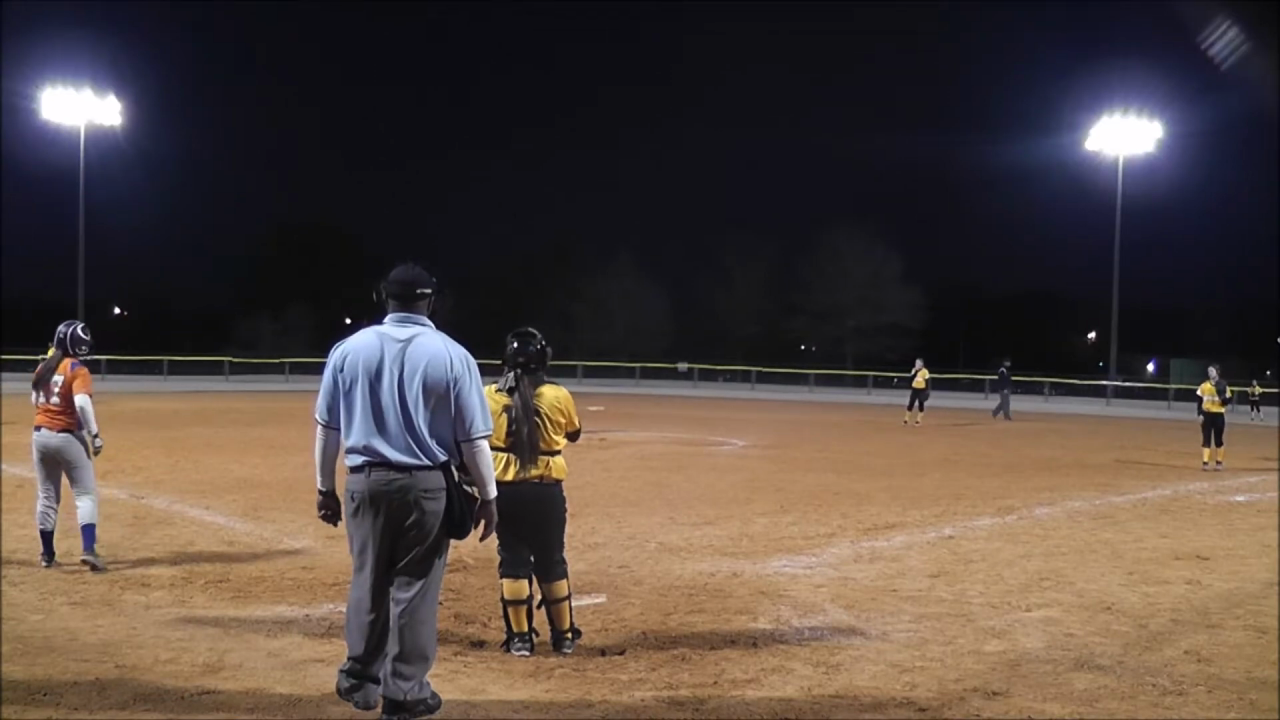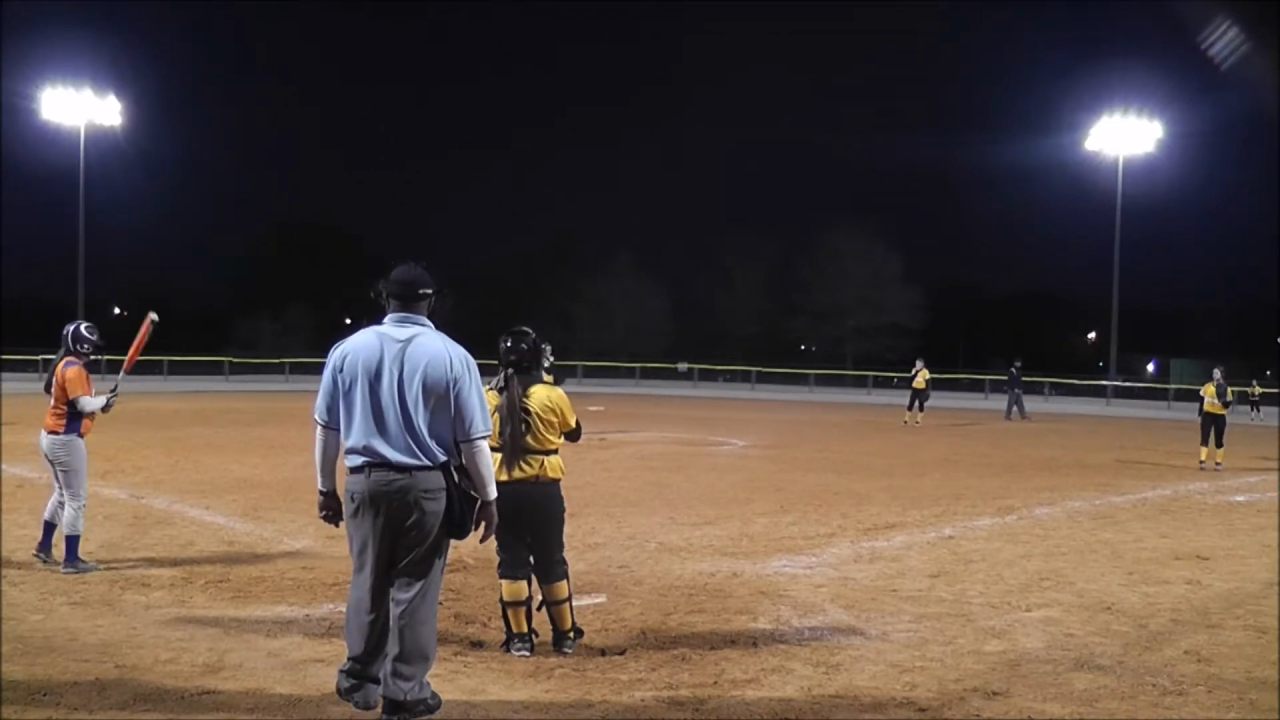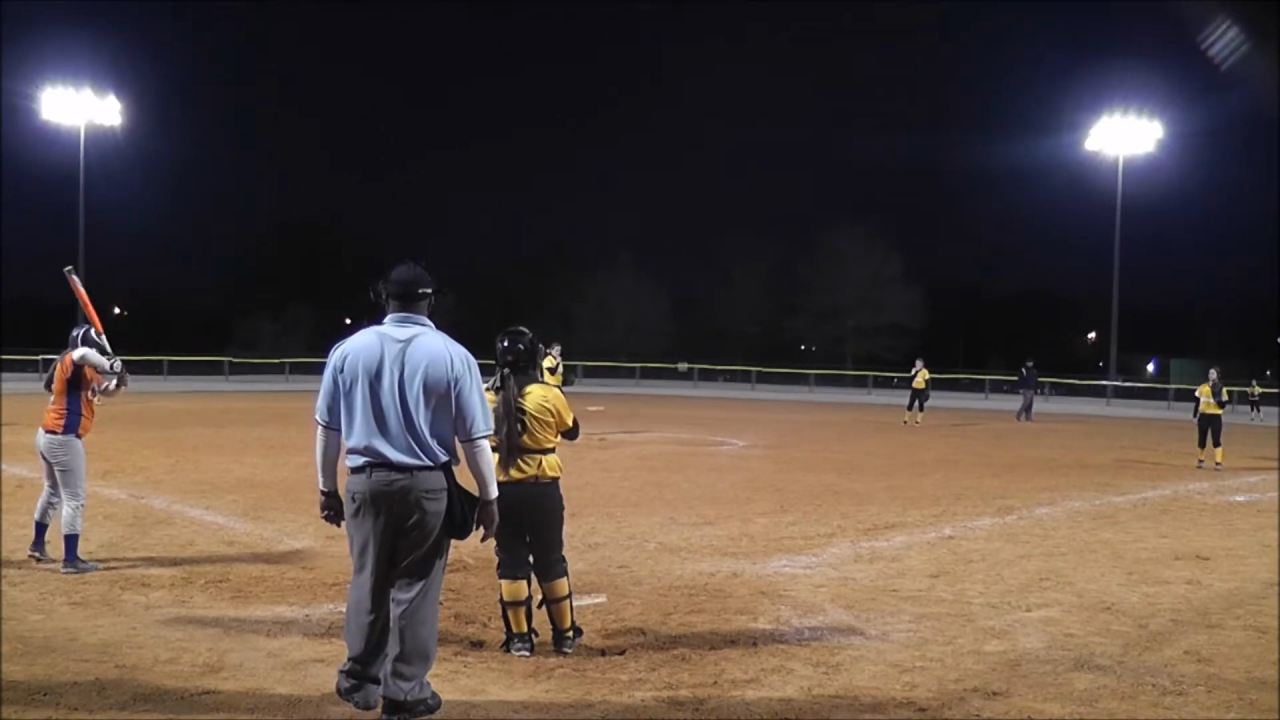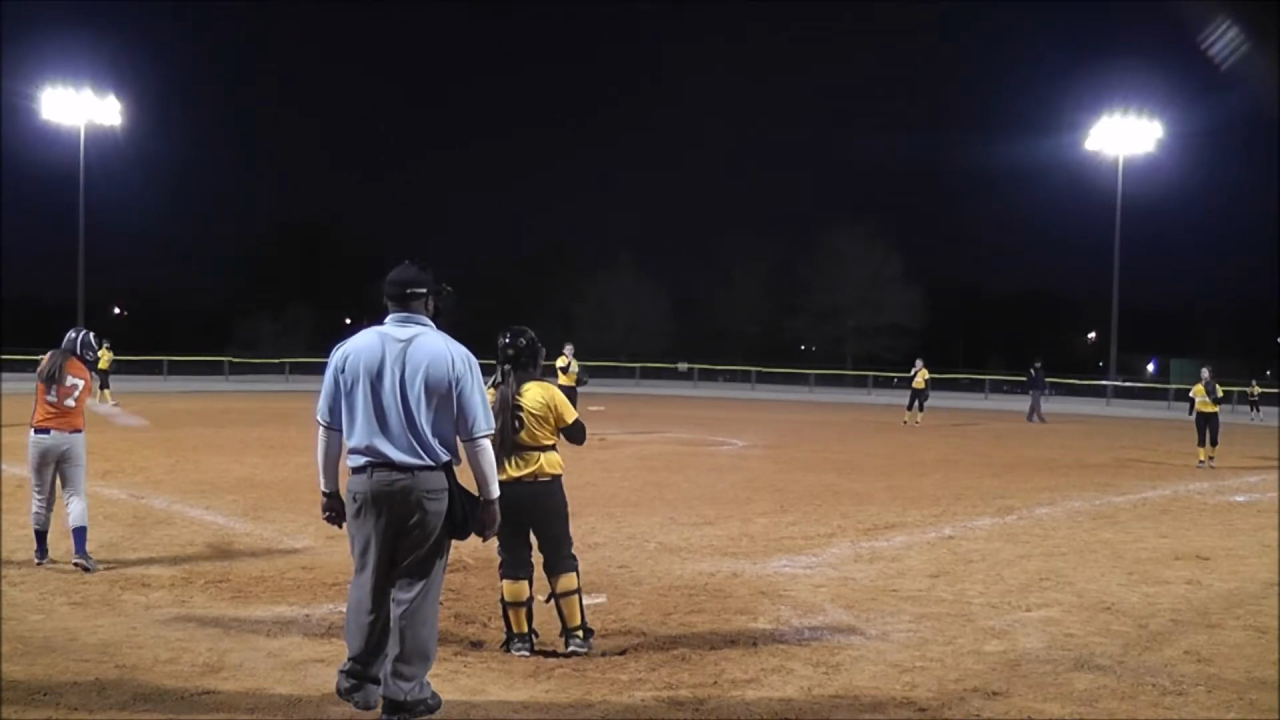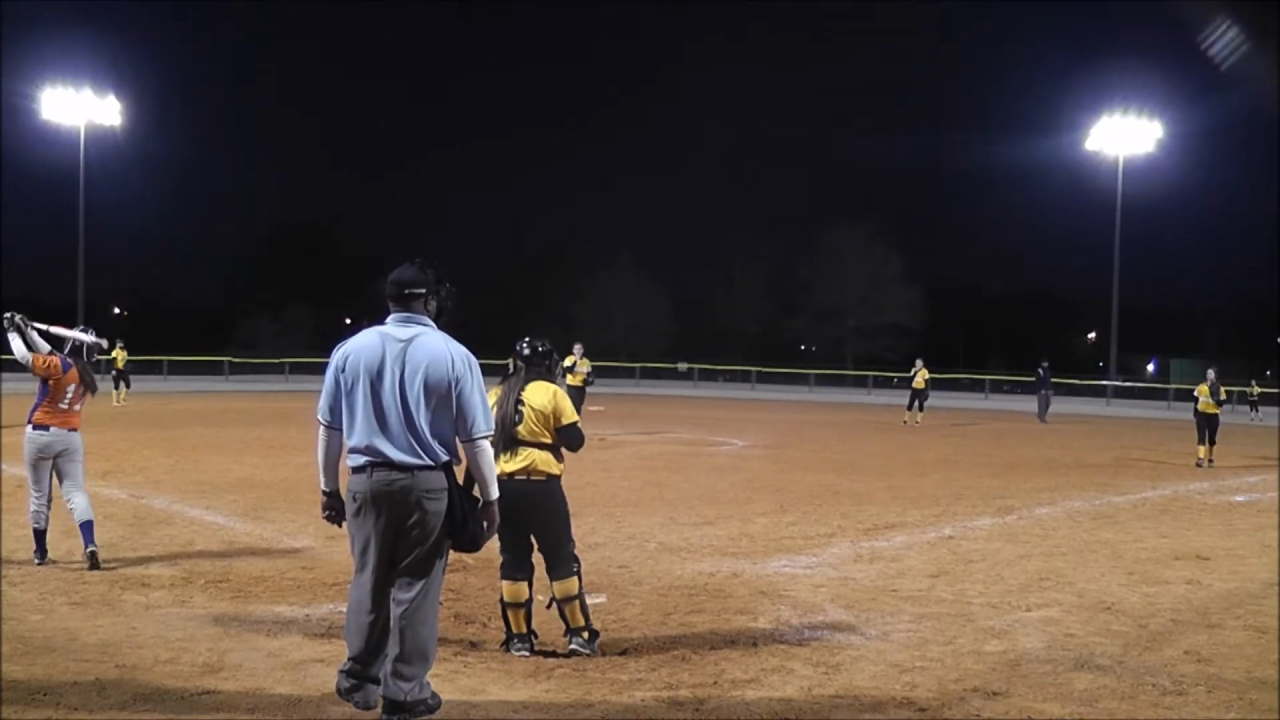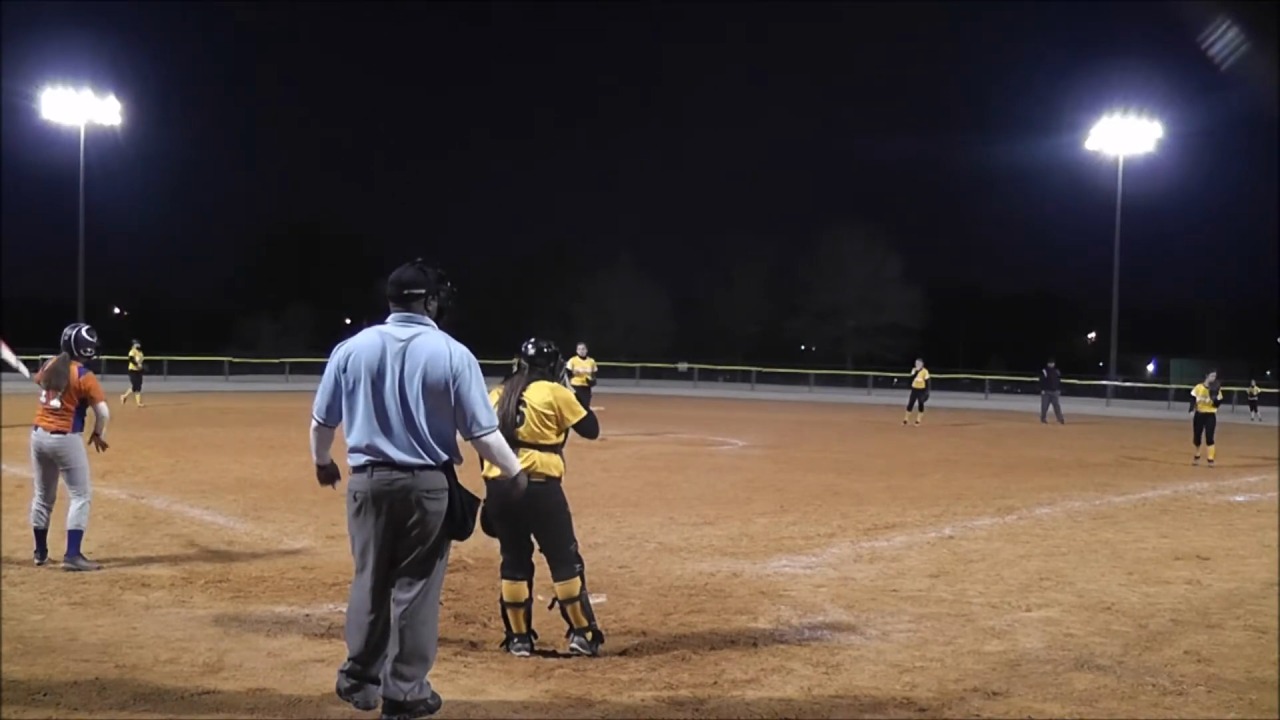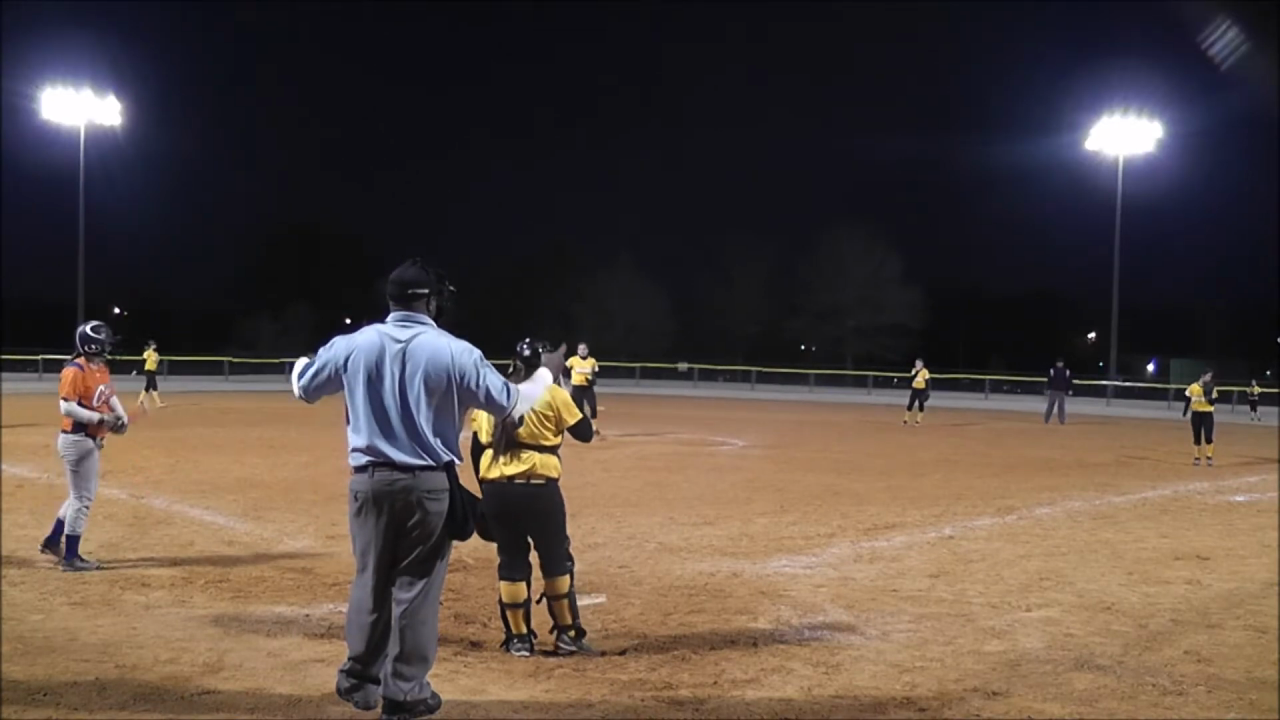
dt=0.4s
person 1, frame 1
left shoulder: (349, 349)
right shoulder: (452, 355)
left elbow: (327, 428)
right elbow: (474, 438)
left wrist: (325, 488)
right wrist: (488, 496)
left hip: (366, 482)
right hip: (426, 485)
left knee: (368, 582)
right knee: (415, 586)
left ankle: (361, 680)
person 1, frame 2
left shoulder: (348, 349)
right shoulder: (451, 355)
left elbow: (327, 428)
right elbow: (473, 439)
left wrist: (326, 488)
right wrist: (488, 497)
left hip: (366, 483)
right hip: (426, 485)
left knee: (368, 582)
right knee: (414, 587)
left ankle: (360, 681)
person 1, frame 3
left shoulder: (349, 349)
right shoulder: (452, 355)
left elbow: (328, 429)
right elbow: (475, 438)
left wrist: (327, 488)
right wrist: (489, 497)
left hip: (366, 483)
right hip: (427, 485)
left knee: (368, 583)
right knee: (415, 587)
left ankle: (360, 681)
person 1, frame 4
left shoulder: (350, 350)
right shoulder: (453, 354)
left elbow: (329, 429)
right elbow: (476, 438)
left wrist: (329, 490)
right wrist: (489, 497)
left hip: (368, 482)
right hip: (428, 485)
left knee: (368, 583)
right knee: (415, 587)
left ankle: (360, 681)
person 1, frame 5
left shoulder: (351, 349)
right shoulder: (454, 355)
left elbow: (330, 429)
right elbow: (476, 439)
left wrist: (329, 489)
right wrist: (490, 498)
left hip: (368, 482)
right hip: (428, 485)
left knee: (369, 582)
right knee: (416, 587)
left ankle: (360, 682)
person 1, frame 6
left shoulder: (352, 348)
right shoulder: (452, 354)
left elbow: (322, 421)
right elbow: (482, 433)
left wrist: (323, 461)
right wrist: (512, 471)
left hip: (368, 480)
right hip: (427, 484)
left knee: (369, 582)
right knee: (416, 586)
left ankle: (360, 682)
person 1, frame 7
left shoulder: (351, 346)
right shoulder: (455, 352)
left elbow: (303, 388)
right elbow: (511, 404)
left wrist: (304, 363)
right wrist: (547, 373)
left hip: (370, 481)
right hip: (429, 484)
left knee: (370, 582)
right knee: (417, 586)
left ankle: (361, 681)
person 2, frame 1
left shoulder: (490, 395)
right shoulder: (559, 396)
right elbow: (574, 434)
left hip: (505, 489)
right hip: (546, 490)
left knee: (513, 561)
right knee: (552, 562)
left ankle: (520, 637)
right ankle: (563, 635)
person 2, frame 2
left shoulder: (488, 396)
right shoulder: (553, 395)
right elbow: (574, 434)
left hip: (502, 489)
right hip: (543, 489)
left knee: (512, 562)
right knee: (551, 562)
left ankle: (519, 638)
right ankle: (565, 634)
person 2, frame 3
left shoulder: (486, 396)
right shoulder: (549, 395)
right elbow: (572, 432)
left hip: (502, 489)
right hip: (542, 489)
left knee: (511, 562)
right knee: (551, 561)
left ankle: (520, 638)
right ankle: (565, 634)
person 2, frame 4
left shoulder: (488, 396)
right shoulder: (547, 393)
right elbow: (578, 435)
right wrist: (555, 425)
left hip: (504, 489)
right hip: (544, 487)
left knee: (513, 562)
right knee: (560, 558)
left ankle: (520, 638)
right ankle: (575, 634)
person 2, frame 5
left shoulder: (495, 396)
right shoulder: (551, 393)
right elbow: (573, 441)
right wrist: (571, 434)
left hip: (501, 486)
right hip: (541, 486)
left knee: (513, 561)
right knee: (561, 559)
left ankle: (519, 638)
right ankle: (579, 633)
person 2, frame 6
left shoulder: (496, 396)
right shoulder: (554, 392)
right elbow: (590, 429)
left wrist: (493, 493)
right wrist: (572, 395)
right hip: (540, 487)
left knee: (514, 562)
right knee: (564, 558)
left ankle: (519, 638)
right ankle: (582, 634)
person 2, frame 7
right shoulder: (551, 393)
right elbow: (585, 433)
left wrist: (487, 491)
right wrist: (564, 396)
left hip: (497, 489)
right hip: (539, 488)
left knee: (511, 562)
right knee: (556, 558)
left ankle: (519, 638)
right ankle: (567, 632)
person 3, frame 1
left shoulder: (45, 365)
right shoulder: (78, 370)
left elbow: (35, 399)
right elbow: (82, 403)
right wrist: (95, 433)
left hip: (41, 436)
right hip: (69, 438)
left knee: (47, 497)
right knee: (85, 496)
left ankle: (47, 555)
right ankle: (88, 549)
person 3, frame 2
left shoulder: (63, 365)
right shoulder: (74, 368)
right elbow: (83, 404)
left wrist: (101, 401)
right wrist: (104, 400)
left hip: (50, 437)
right hip: (66, 440)
left knee: (62, 494)
right knee: (75, 499)
left ankle: (45, 546)
right ankle: (71, 560)
person 3, frame 3
left shoulder: (85, 370)
right shoulder: (70, 361)
left elbow: (105, 390)
right elbow: (84, 353)
left wrist: (119, 380)
right wrist: (111, 365)
left hip: (48, 436)
right hip: (63, 439)
left knee: (53, 490)
right knee: (74, 499)
left ankle: (38, 545)
right ankle: (71, 560)
person 3, frame 4
left shoulder: (50, 360)
right shoulder: (85, 375)
left hip: (41, 437)
right hip: (72, 440)
left knee: (42, 497)
right knee: (76, 497)
left ankle: (41, 552)
right ankle: (80, 552)
person 3, frame 5
left shoulder: (59, 366)
right shoulder: (86, 373)
left elbow: (25, 357)
right elbow: (51, 355)
left wrist: (12, 331)
right wrist: (28, 330)
left hip: (40, 436)
right hip: (69, 438)
left knee: (39, 497)
right knee: (76, 493)
left ankle: (41, 552)
right ankle: (89, 544)
person 3, frame 6
left shoulder: (50, 365)
right shoulder: (84, 376)
right elbow: (102, 411)
right wrist: (98, 434)
left hip: (39, 436)
right hip: (66, 440)
left knee: (42, 496)
right knee: (80, 497)
left ankle: (40, 552)
right ankle: (72, 554)
person 3, frame 7
left shoulder: (102, 368)
right shoulder: (75, 371)
left elbow: (110, 397)
right elbow: (66, 408)
left wrist: (121, 416)
right wrist: (99, 418)
left hip: (88, 441)
right hip: (79, 441)
left knee: (79, 496)
right knee: (82, 498)
left ankle: (53, 540)
right ankle: (70, 557)
